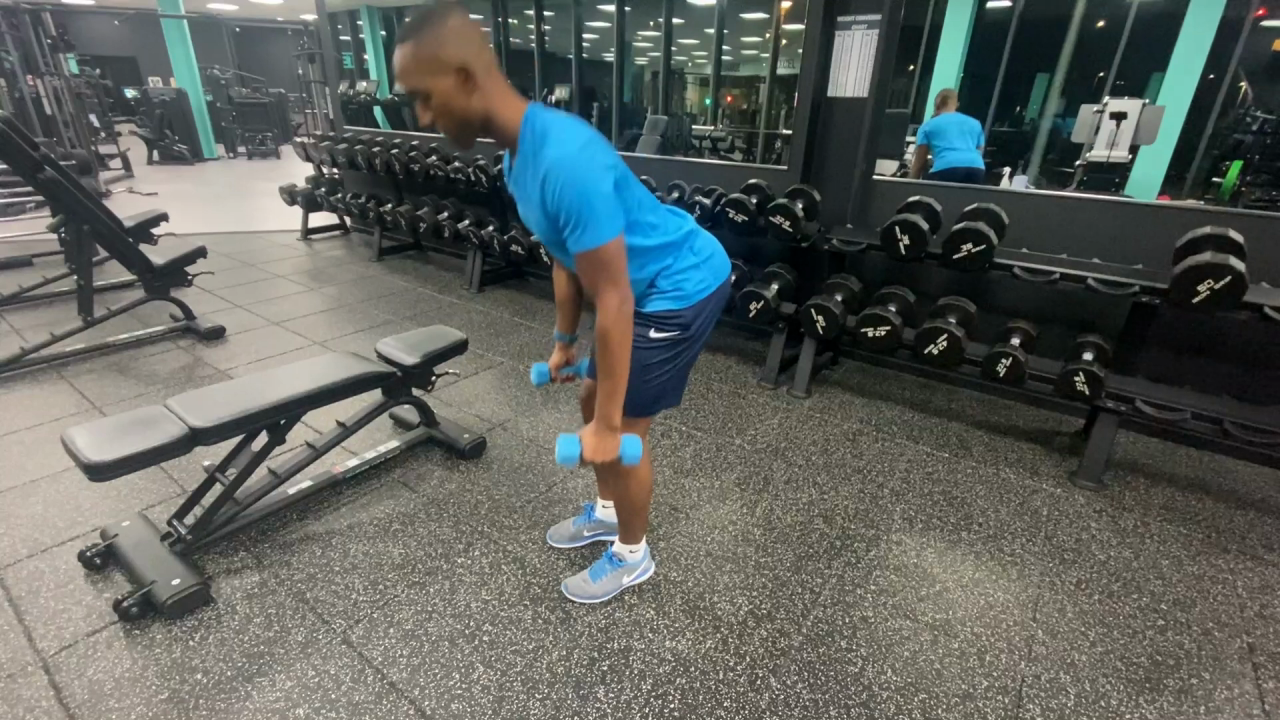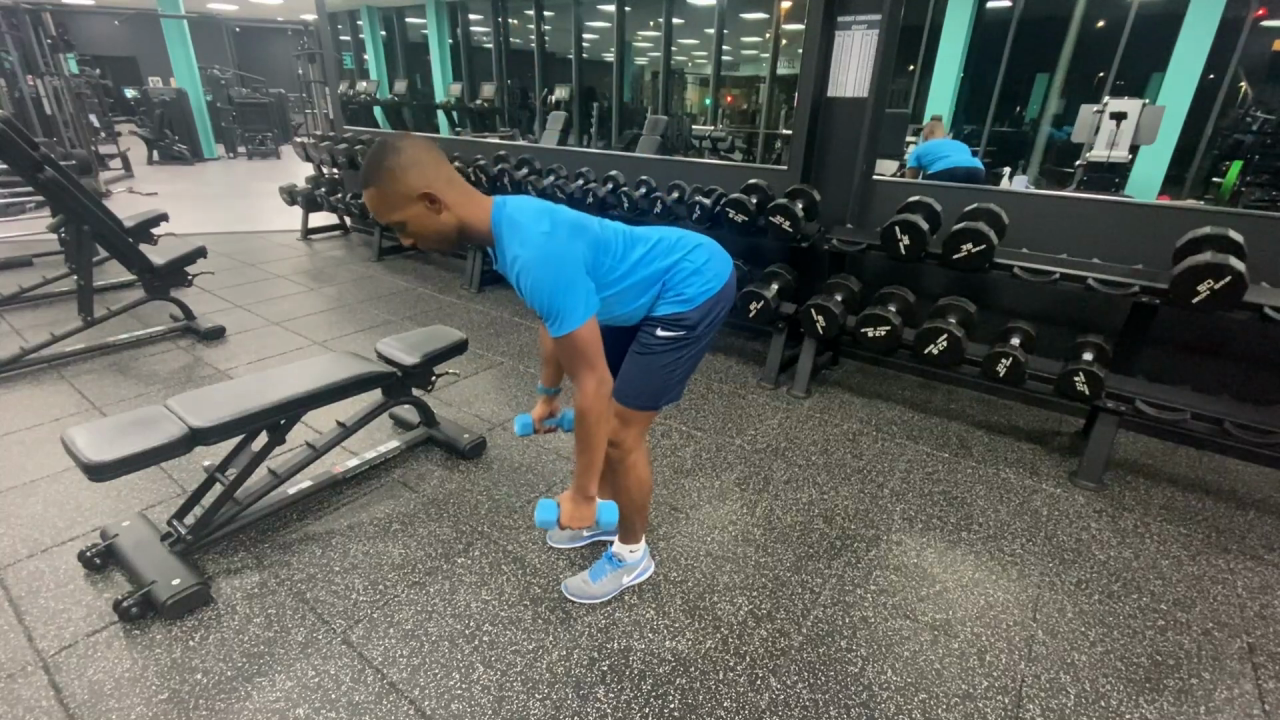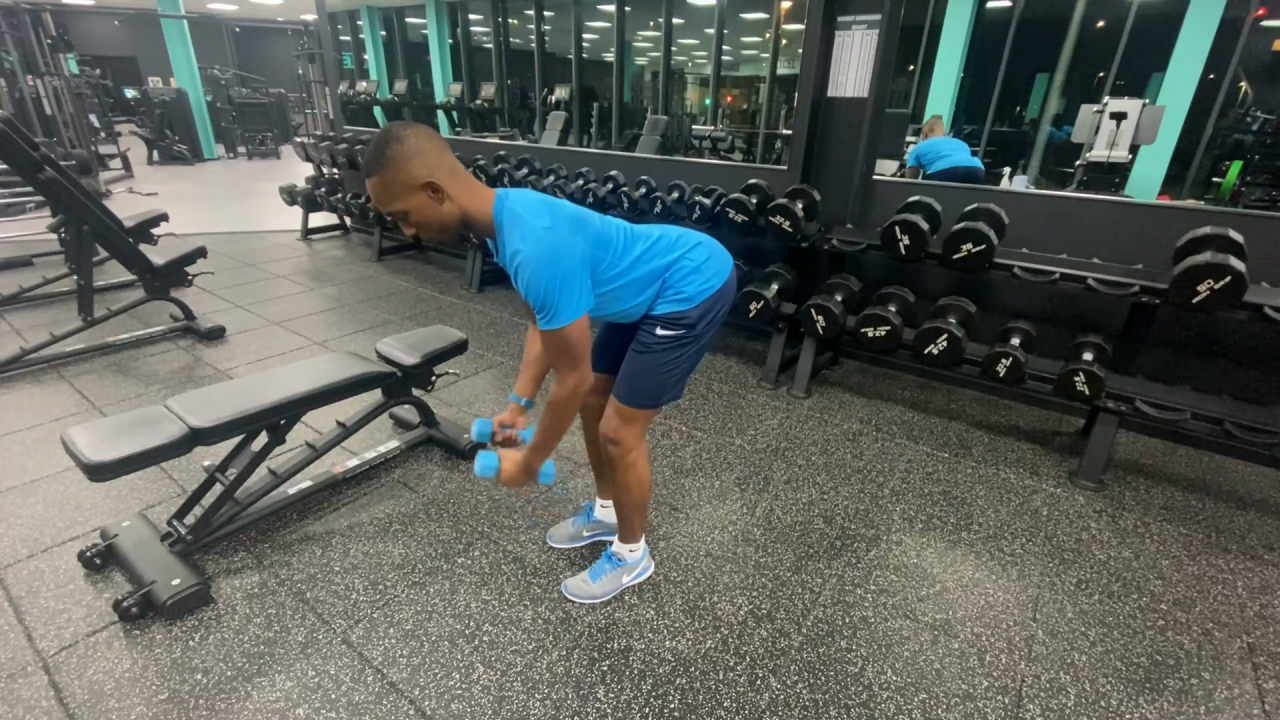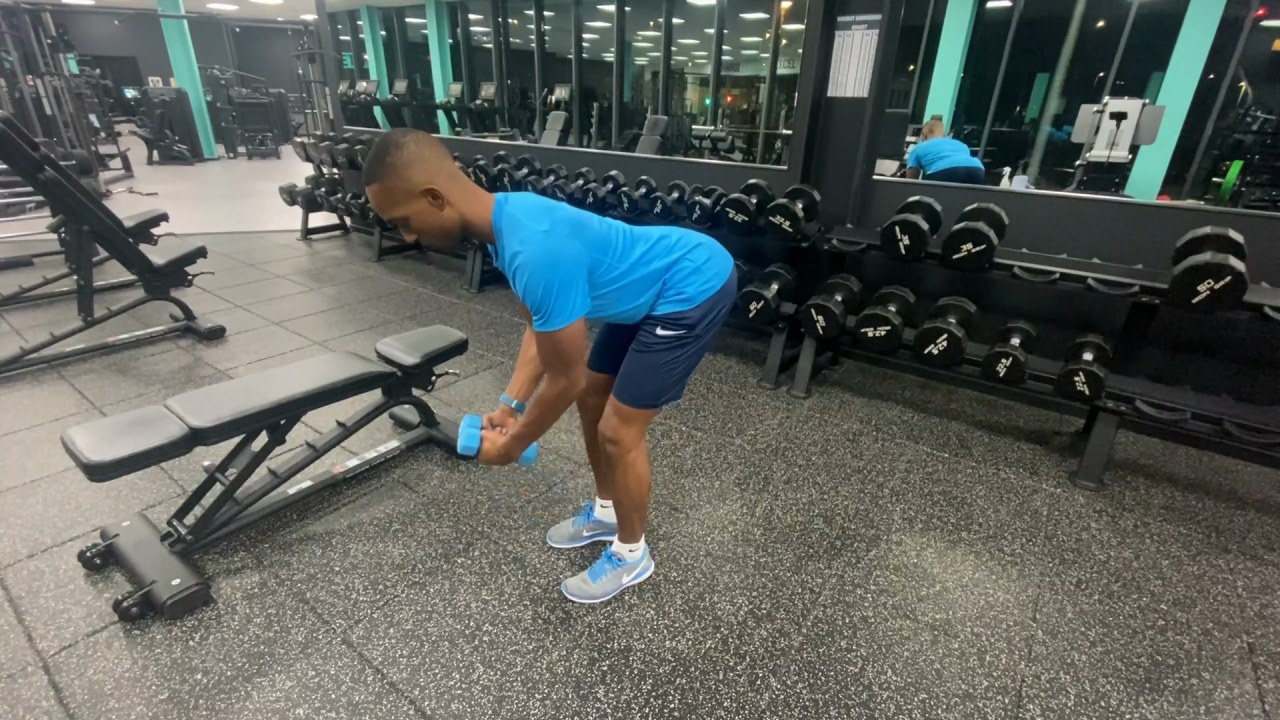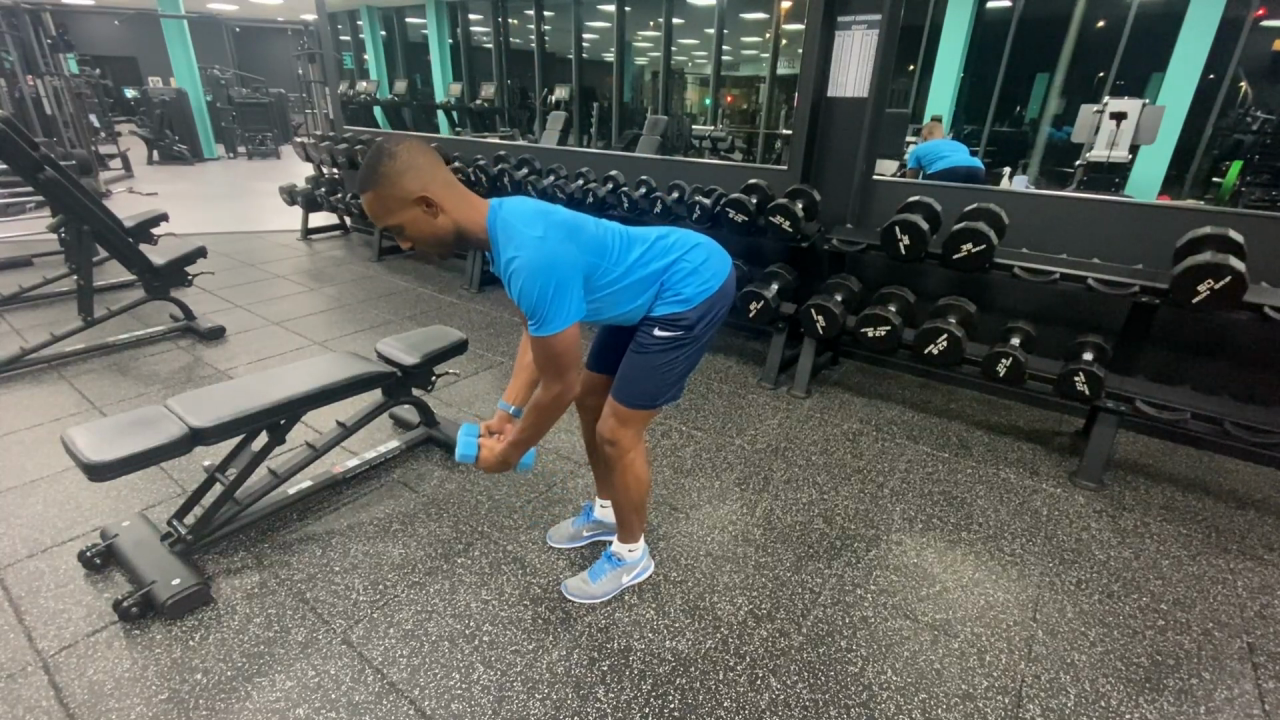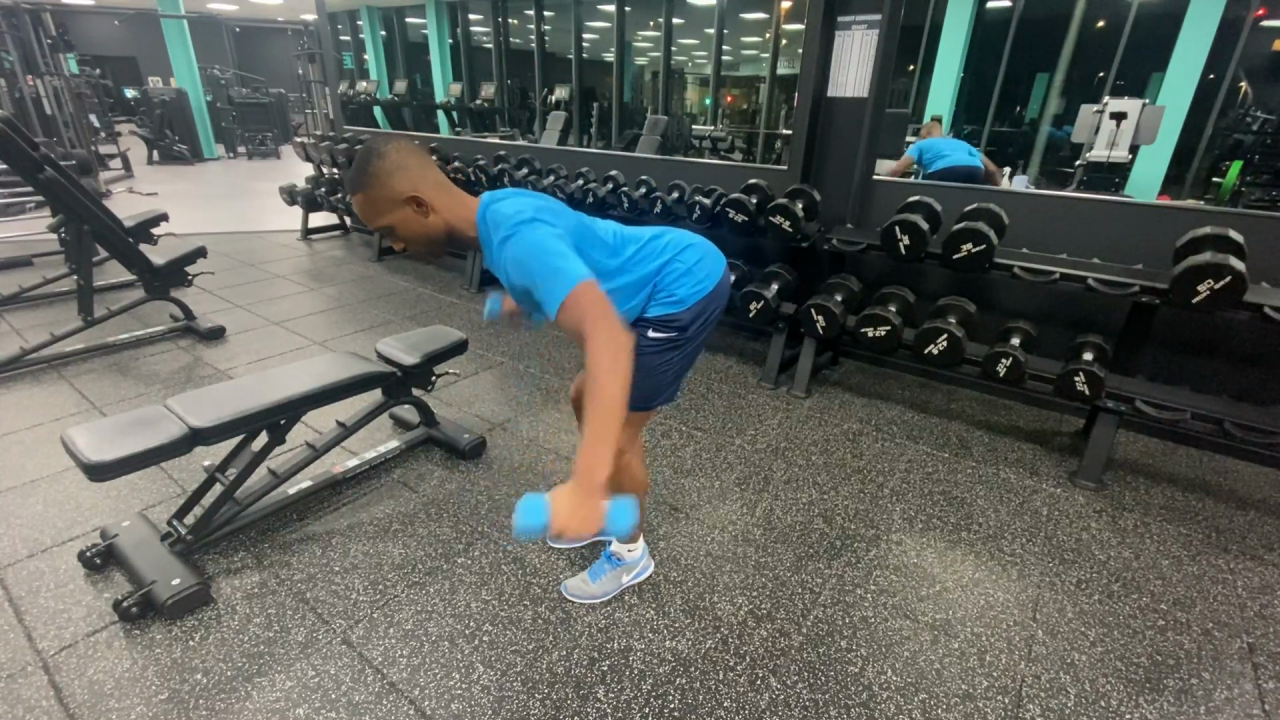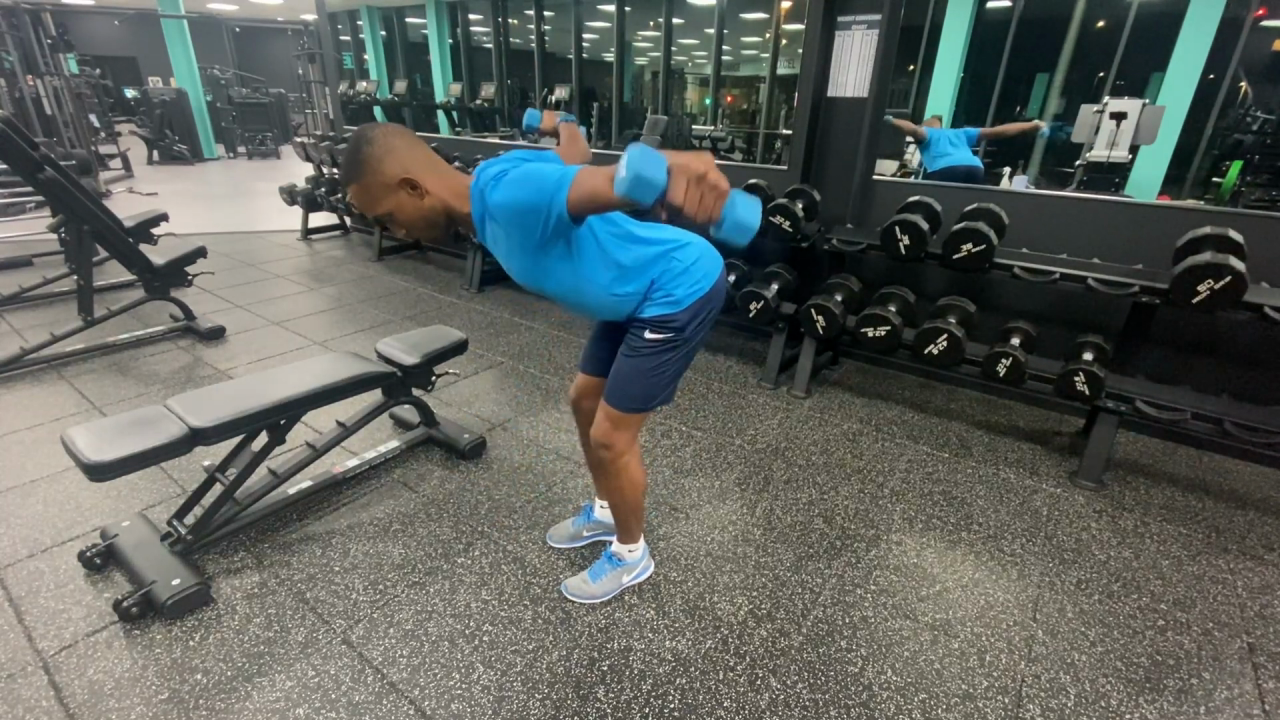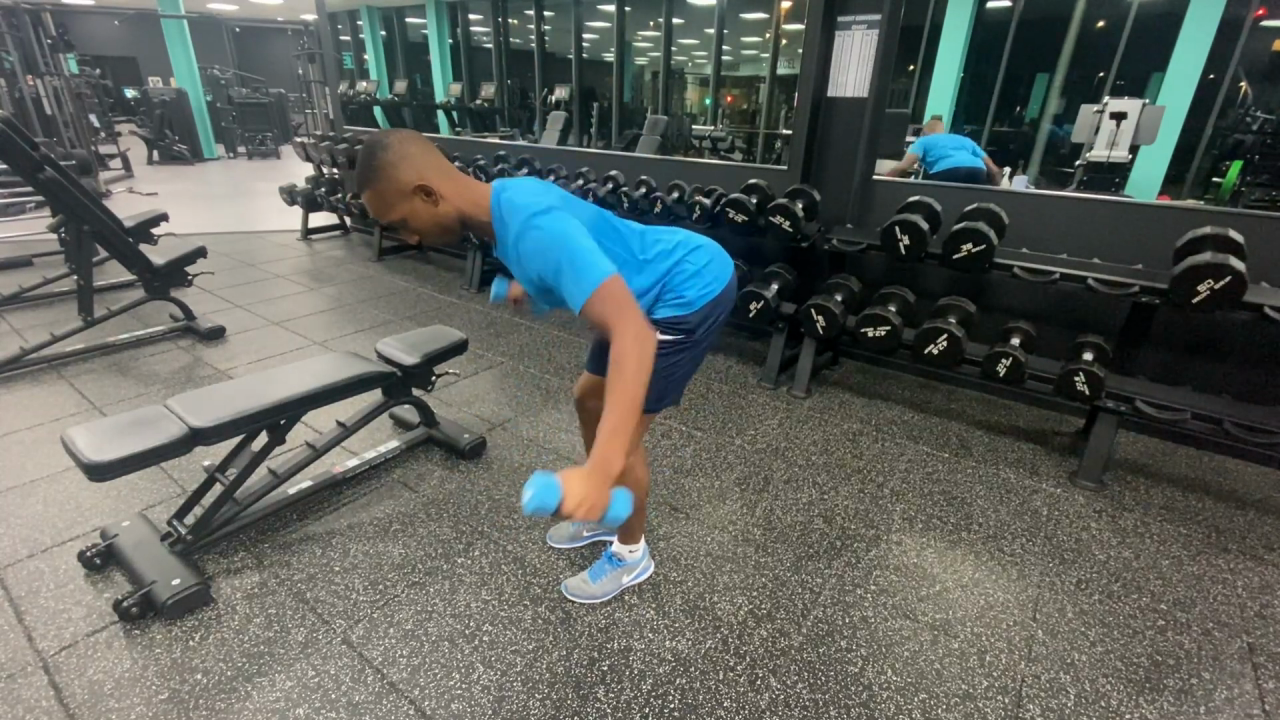
dt=0.5s
person 1, frame 1
left shoulder: (564, 162)
right shoulder: (523, 150)
left elbow: (613, 302)
right elbow: (568, 258)
left wrist: (607, 426)
right wrist: (563, 341)
left hip: (683, 288)
right hip: (650, 285)
left knee: (623, 432)
right knee: (592, 399)
left ankle: (632, 555)
right ankle: (607, 512)
person 1, frame 2
left shoulder: (535, 254)
right shoulder: (507, 219)
left elbow: (594, 383)
right elbow: (556, 320)
left wrist: (582, 493)
right wrist: (547, 394)
left hip: (692, 289)
right hip: (659, 282)
left knee: (618, 430)
right knee: (594, 413)
left ankle: (631, 554)
person 1, frame 3
left shoulder: (537, 246)
right shoulder: (507, 214)
left elbow: (573, 378)
right elbow: (545, 325)
left wrist: (529, 462)
right wrist: (518, 404)
left hip: (692, 288)
right hip: (651, 285)
left knee: (619, 430)
right knee: (594, 401)
left ankle: (631, 554)
right ankle: (605, 511)
person 1, frame 4
left shoulder: (537, 250)
right shoulder: (507, 217)
left elbow: (565, 379)
right elbow: (543, 327)
left wrist: (510, 446)
right wrist: (510, 405)
left hip: (692, 288)
right hip: (654, 285)
left knee: (618, 430)
right knee: (592, 399)
left ankle: (631, 554)
right ankle: (605, 511)
person 1, frame 5
left shoulder: (532, 254)
right shoulder: (504, 220)
left elbow: (559, 385)
right elbow: (539, 328)
left wrist: (508, 454)
right wrist: (508, 411)
left hip: (692, 288)
right hip: (652, 285)
left knee: (617, 430)
right knee: (591, 399)
left ankle: (631, 554)
right ankle: (605, 512)
person 1, frame 6
left shoulder: (516, 236)
right shoulder: (495, 211)
left elbow: (610, 340)
left wrist: (587, 484)
right wrist: (520, 302)
left hip: (684, 289)
right hip: (649, 285)
left knee: (612, 431)
right knee: (586, 400)
left ankle: (630, 554)
right ankle: (607, 513)
person 1, frame 7
left shoulder: (508, 192)
right shoulder: (487, 195)
right elbow: (575, 154)
left wrist: (681, 177)
right wrist: (561, 125)
left hip: (681, 288)
right hip: (638, 289)
left knee: (610, 435)
right knee: (585, 400)
left ankle: (630, 553)
right ankle: (605, 512)
person 1, frame 8
left shoulder: (532, 227)
right shoulder: (504, 201)
left elbow: (634, 334)
left wrist: (598, 474)
right wrist: (530, 287)
left hip: (692, 290)
right hip: (652, 289)
left knee: (604, 407)
right knee: (589, 398)
left ankle: (631, 554)
right ankle: (606, 514)
